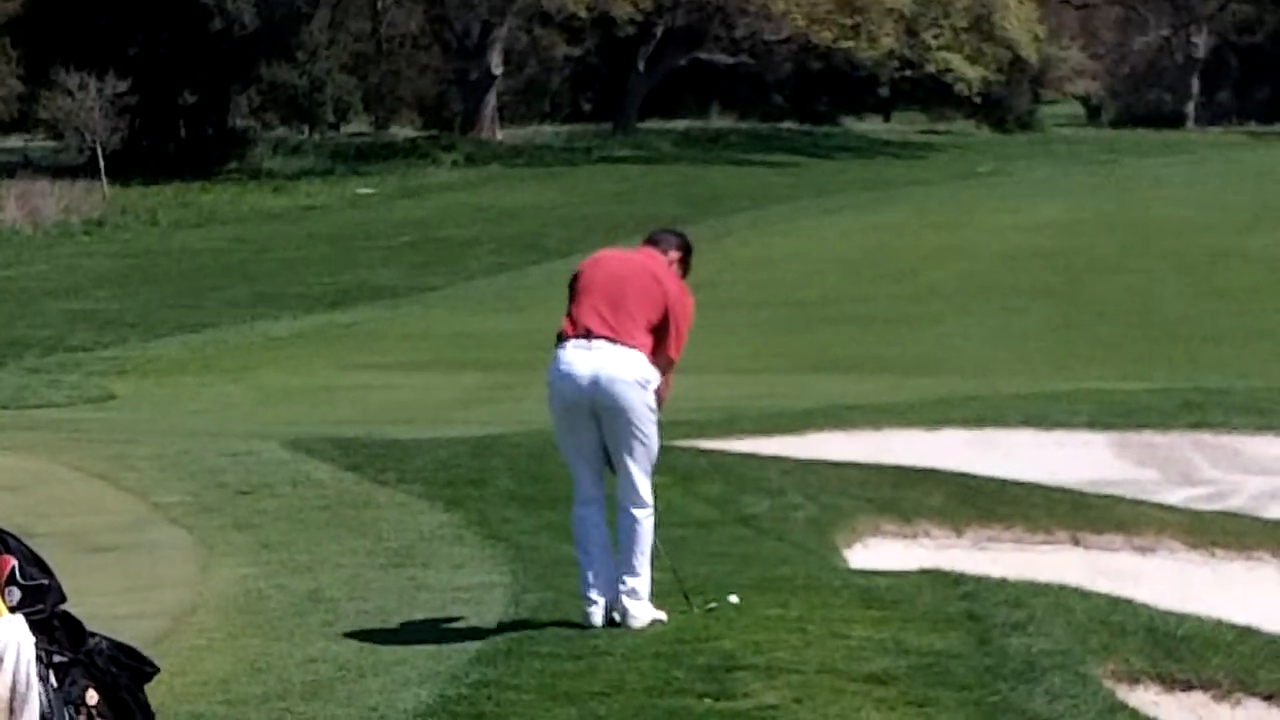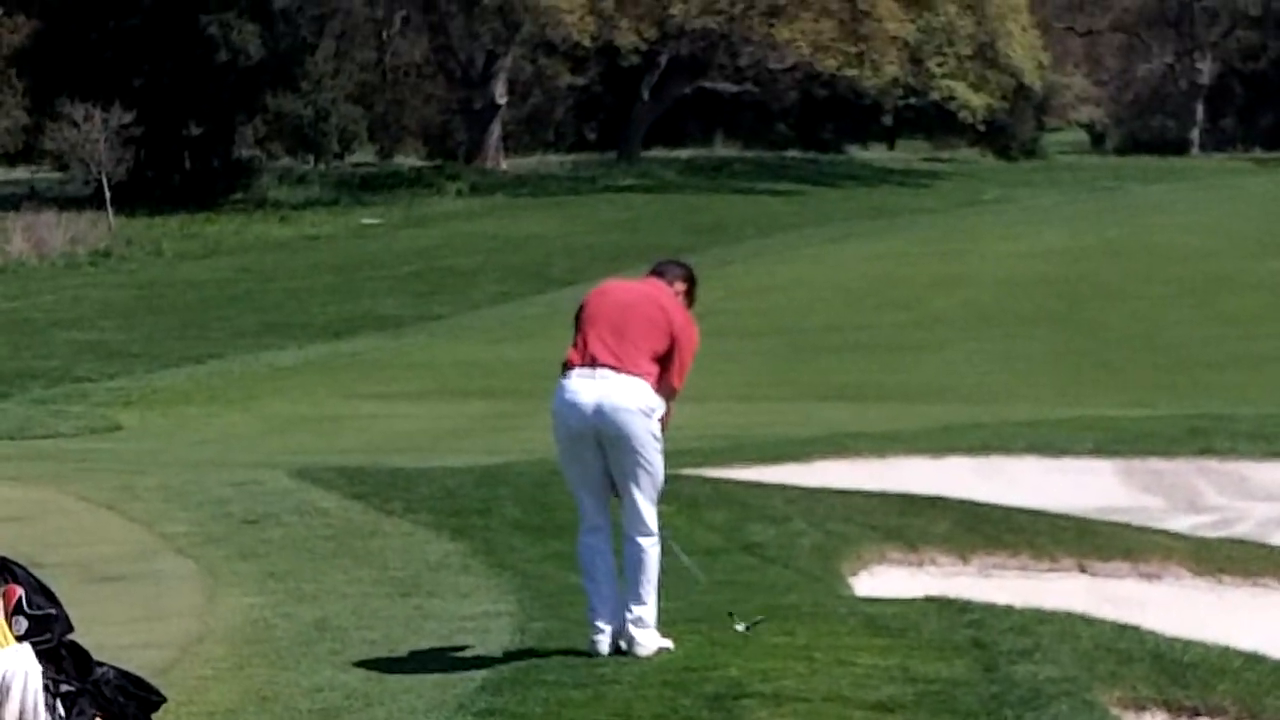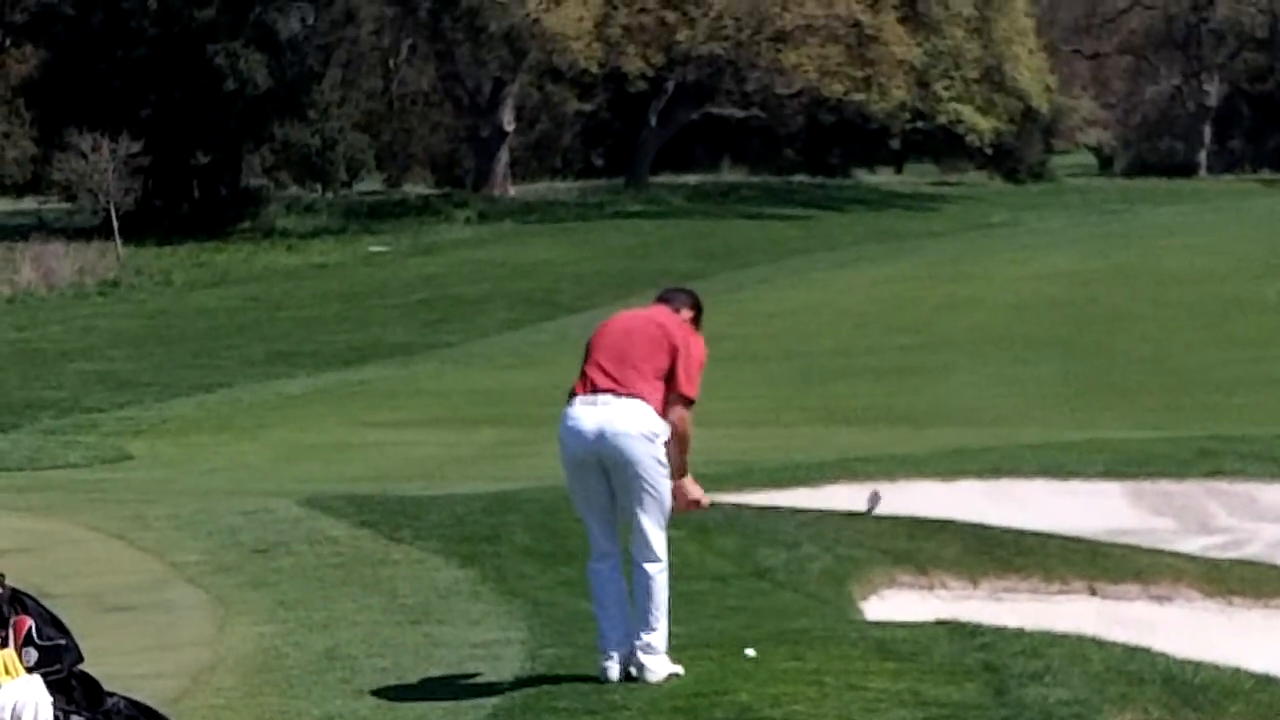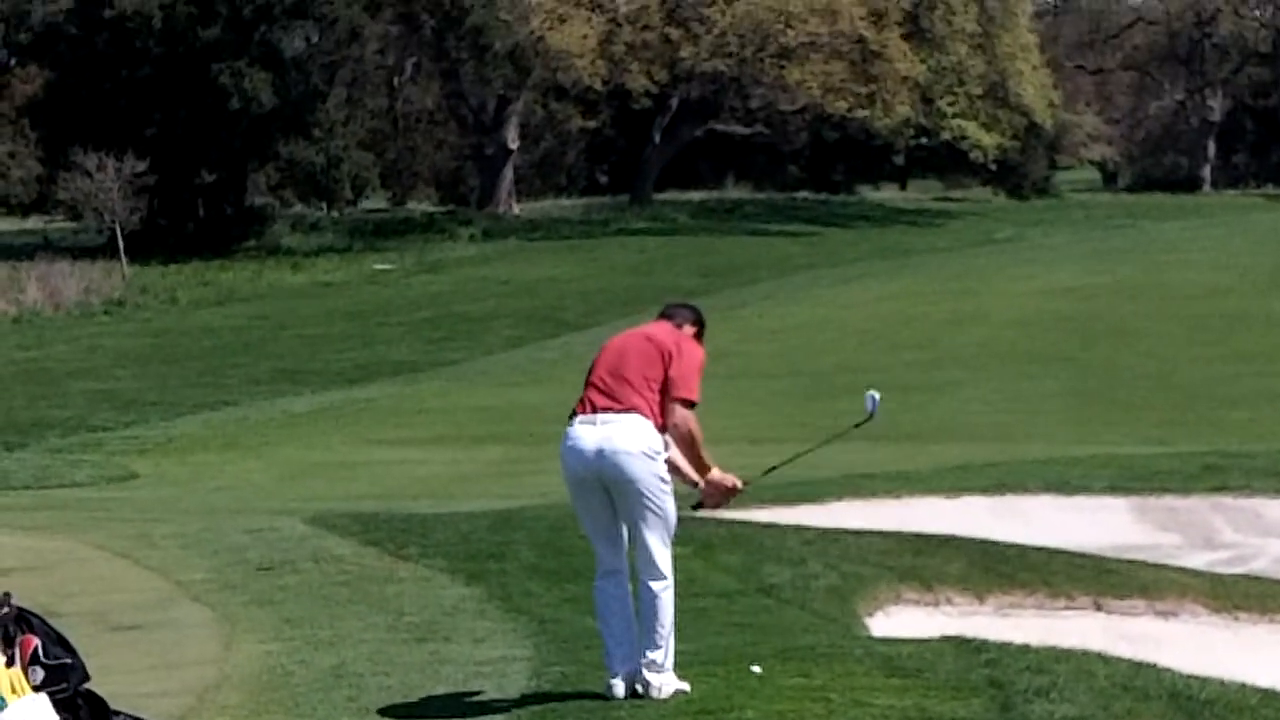
dt=0.2s
person 1, frame 1
left shoulder: (595, 261)
right shoulder: (675, 289)
right elbow: (662, 370)
right wrist: (646, 423)
left hip: (568, 365)
right hip: (624, 368)
left knee: (587, 494)
right knee: (636, 498)
left ankle: (597, 602)
right ankle: (633, 604)
person 1, frame 2
left shoulder: (601, 292)
right shoulder: (681, 318)
right elbow: (665, 398)
right wrist: (648, 456)
left hip: (572, 393)
right hip: (628, 396)
left knee: (593, 524)
right knee: (642, 526)
left ankle: (604, 631)
right ankle: (640, 632)
person 1, frame 3
left shoulder: (613, 324)
right shoulder: (687, 336)
right elbow: (676, 417)
left wrist: (674, 479)
right wrist: (681, 479)
left hip: (576, 421)
right hip: (627, 421)
left knee: (603, 549)
right knee: (650, 550)
left ankle: (614, 657)
right ankle: (650, 657)
person 1, frame 4
left shoulder: (616, 343)
right shoulder: (684, 347)
right elbow: (679, 420)
left wrist: (699, 478)
right wrist: (708, 472)
left hip: (577, 440)
right hip: (629, 440)
left knee: (609, 568)
right knee: (655, 569)
left ankle: (621, 675)
right ankle: (656, 675)
